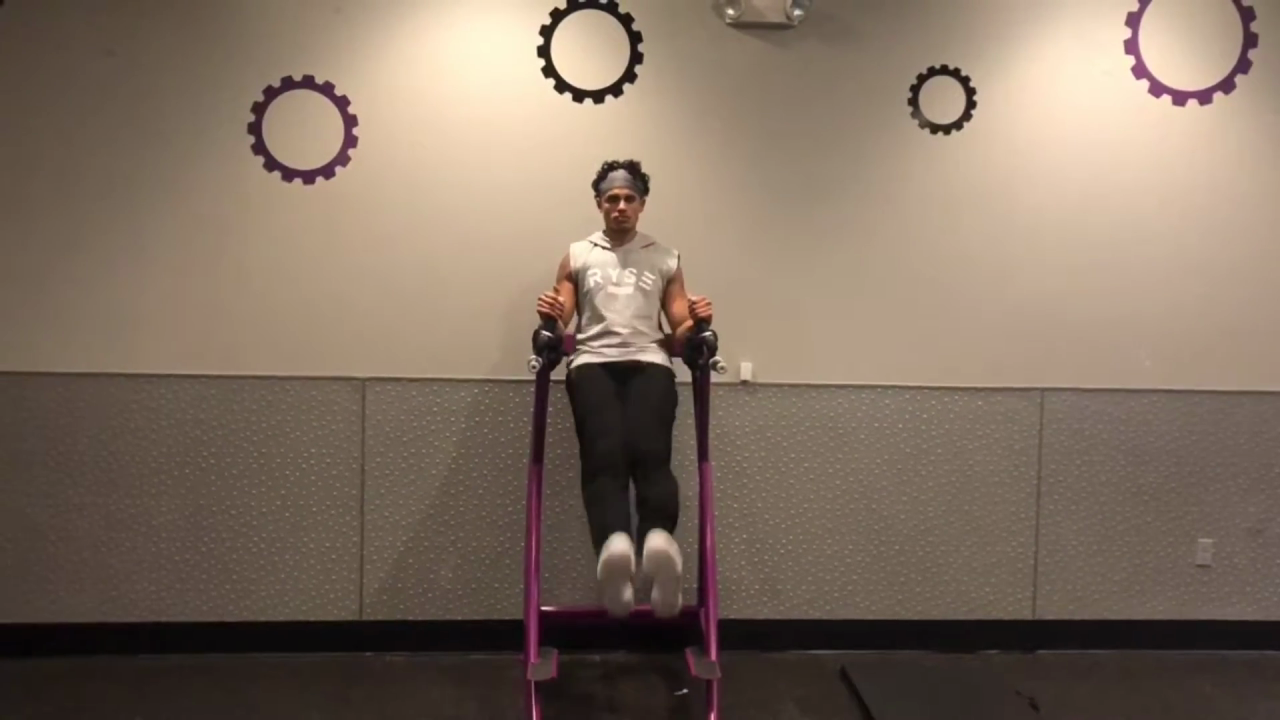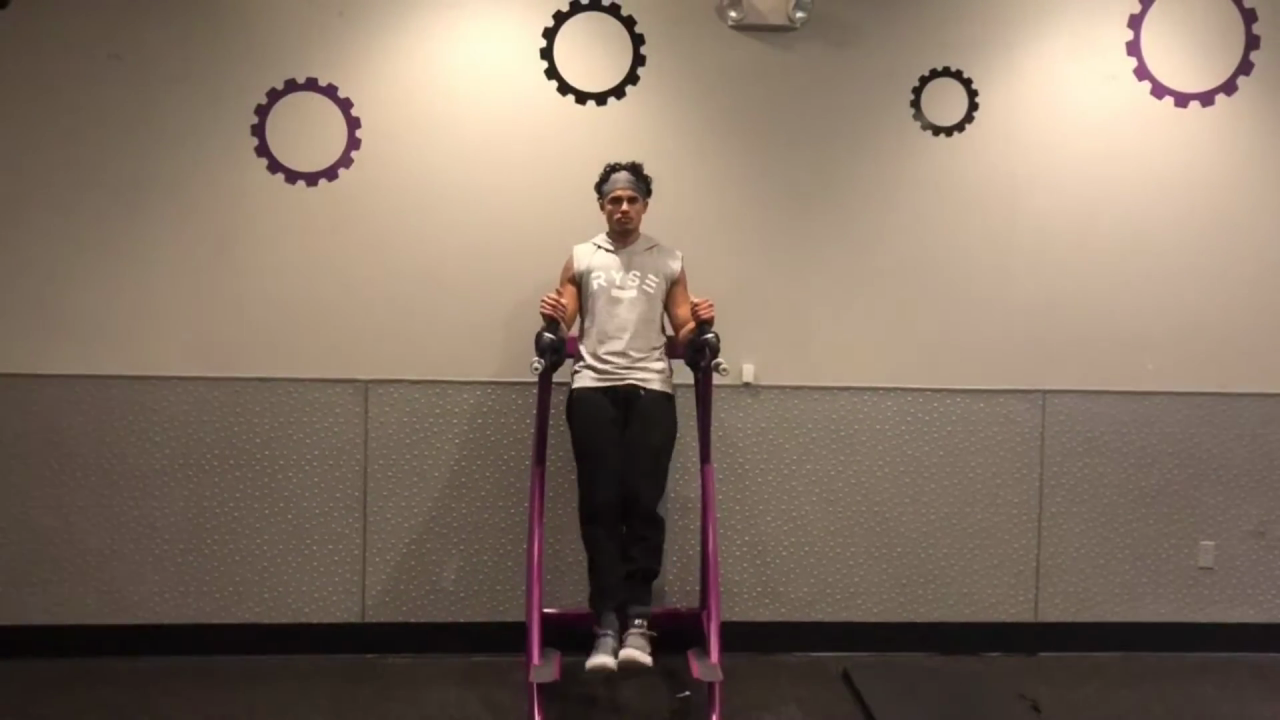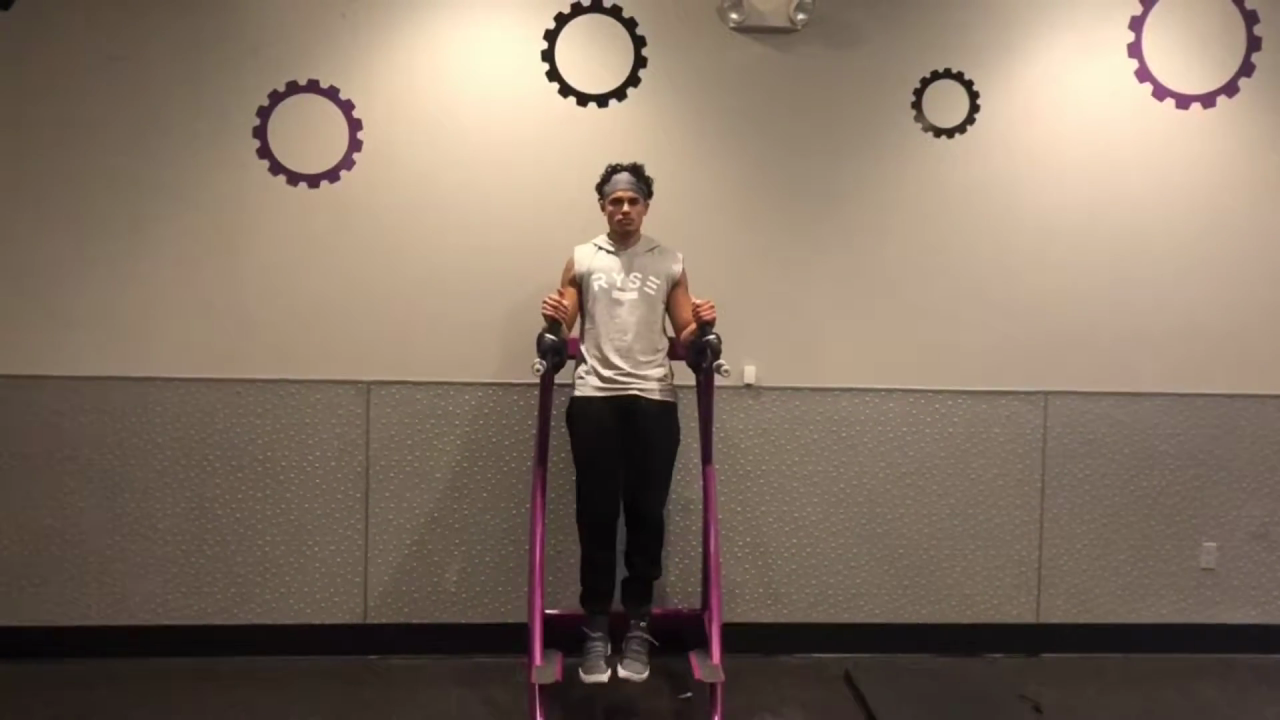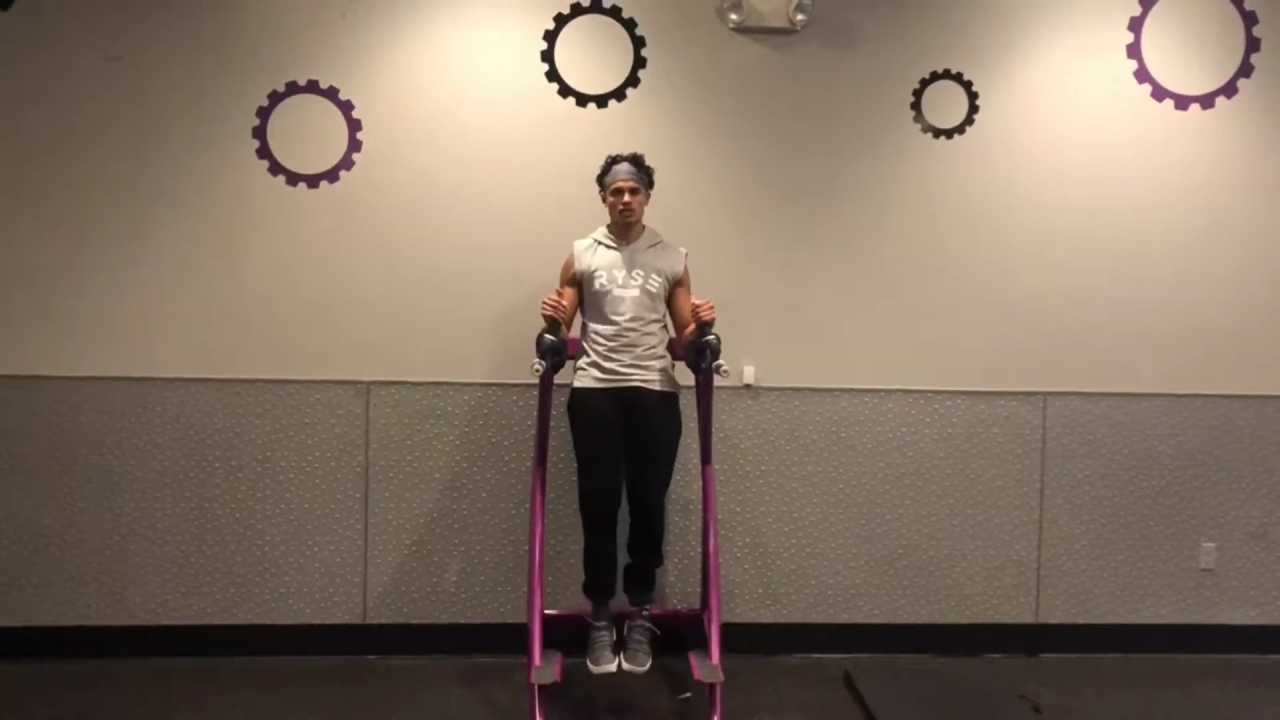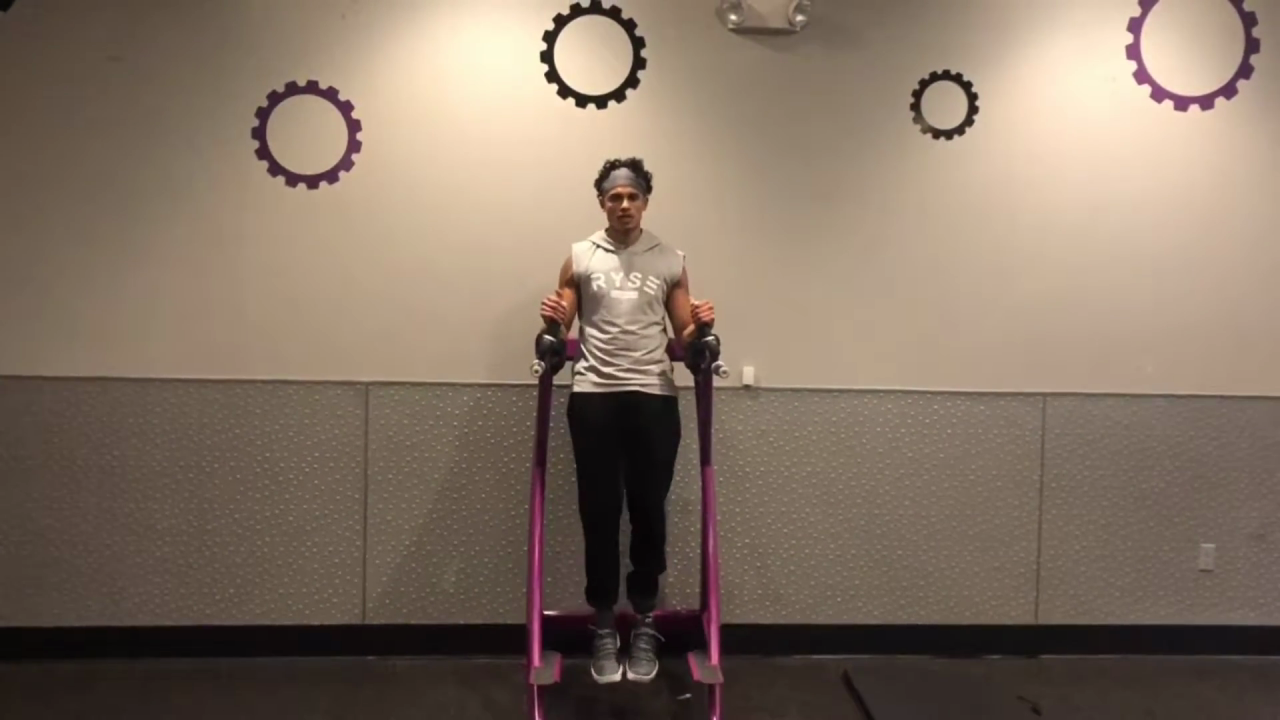
dt=0.3s
person 1, frame 1
left shoulder: (665, 259)
right shoulder: (577, 256)
left elbow: (681, 333)
right elbow: (559, 326)
left wrist: (697, 321)
right wrist: (549, 318)
left hip: (649, 365)
right hip: (592, 365)
left knee: (649, 453)
right knee: (604, 456)
left ankle: (658, 544)
right ankle: (614, 549)
person 1, frame 2
left shoulder: (669, 261)
right shoulder: (580, 258)
left elbow: (682, 336)
right elbow: (562, 333)
left wrist: (700, 322)
right wrist: (552, 320)
left hip: (651, 388)
right hip: (593, 387)
left knee: (642, 502)
right knee: (600, 503)
left ankle: (637, 618)
right ankle: (606, 622)
person 1, frame 3
left shoulder: (670, 263)
right shoulder: (581, 260)
left elbow: (683, 338)
right elbow: (563, 336)
left wrist: (702, 325)
right wrist: (553, 323)
left hip: (653, 397)
right hip: (594, 396)
left knee: (645, 513)
right knee: (596, 513)
left ankle: (636, 625)
right ankle: (597, 628)
person 1, frame 4
left shoulder: (672, 258)
right shoulder: (581, 256)
left elbow: (685, 335)
right elbow: (562, 329)
left wrist: (702, 324)
right wrist: (553, 321)
left hip: (654, 391)
right hip: (595, 390)
left knee: (647, 505)
right knee: (599, 506)
left ankle: (640, 615)
right ankle: (600, 618)
person 1, frame 5
left shoulder: (670, 260)
right shoulder: (579, 258)
left elbow: (683, 337)
right elbow: (562, 331)
left wrist: (701, 326)
right wrist: (552, 323)
left hip: (653, 395)
right hip: (594, 394)
left knee: (648, 510)
right knee: (599, 511)
left ankle: (644, 621)
right ankle: (604, 624)
